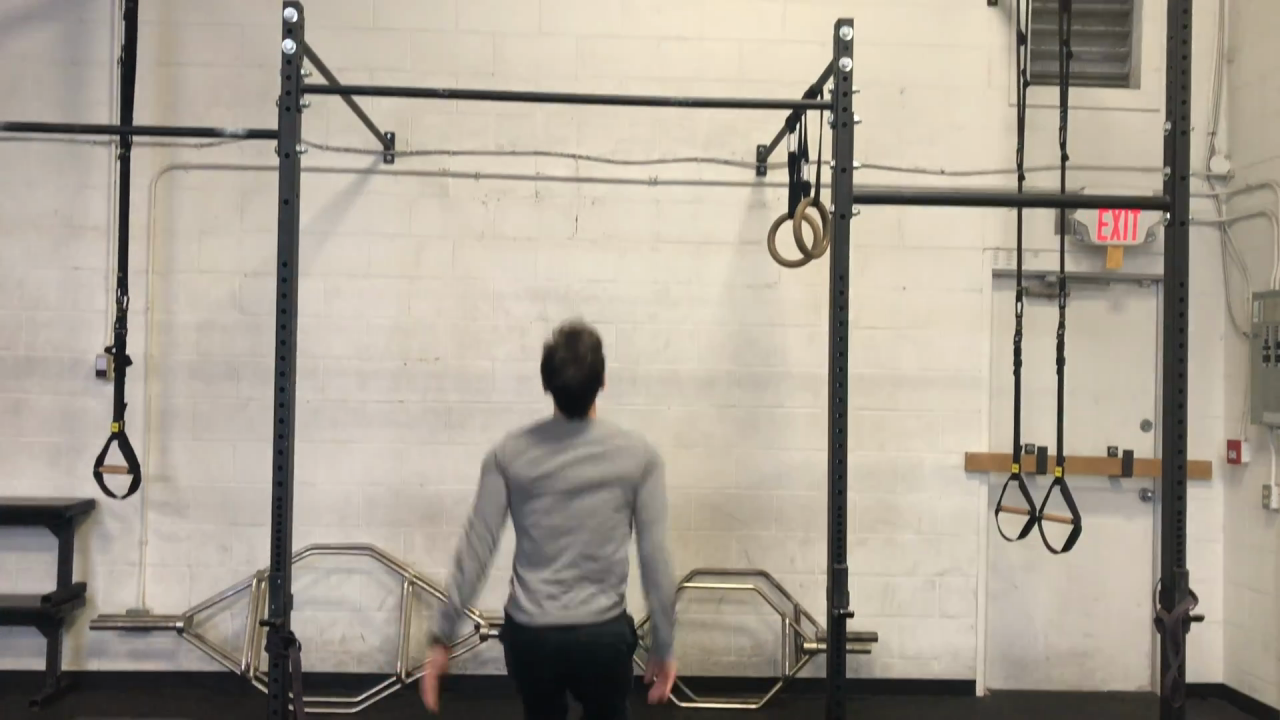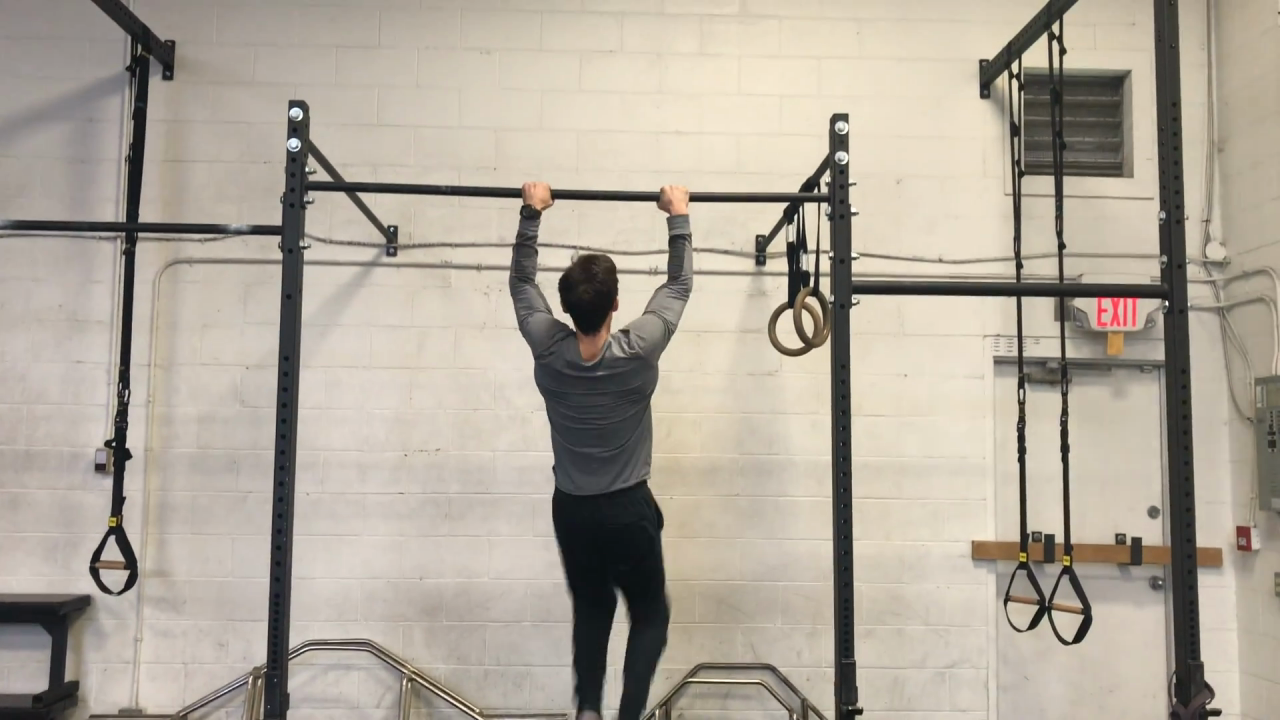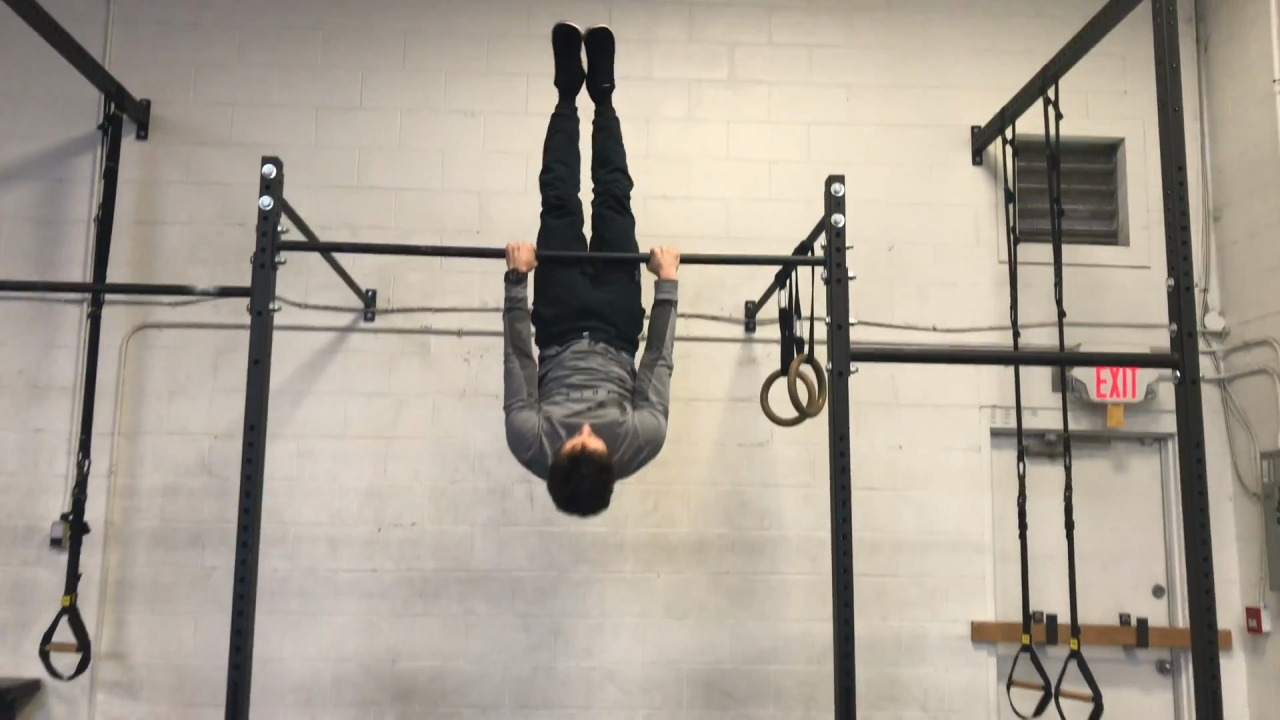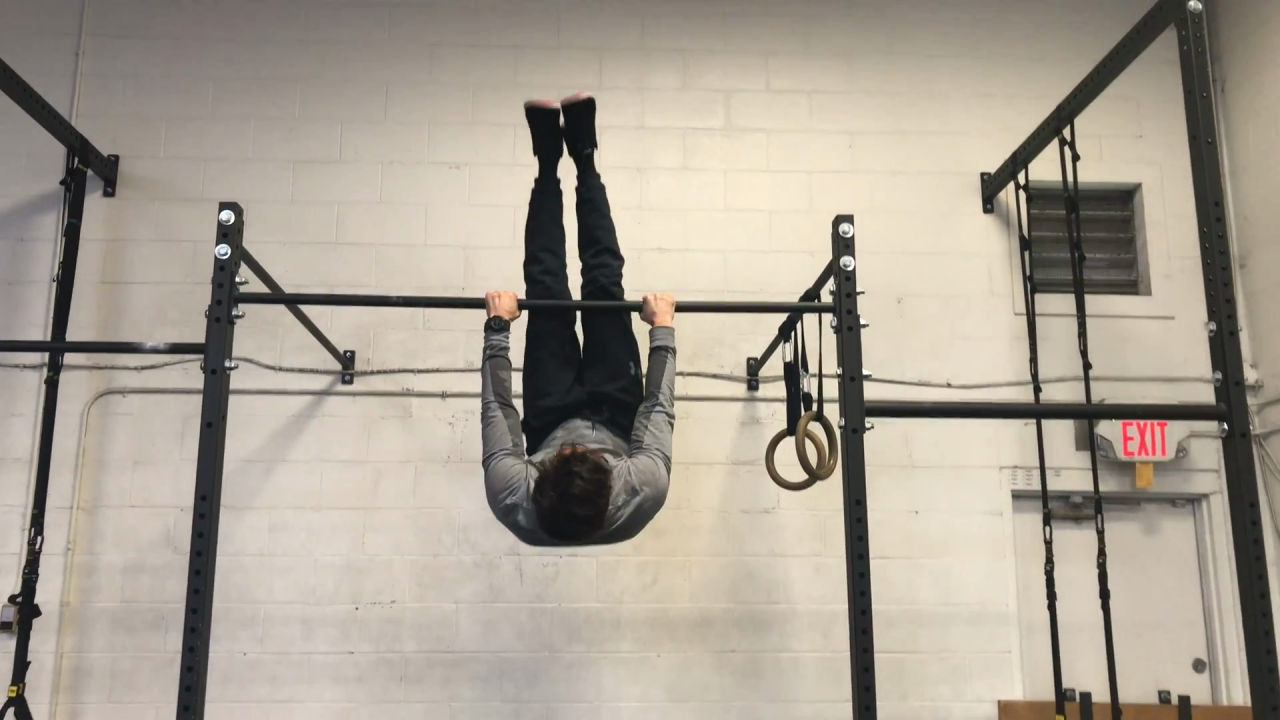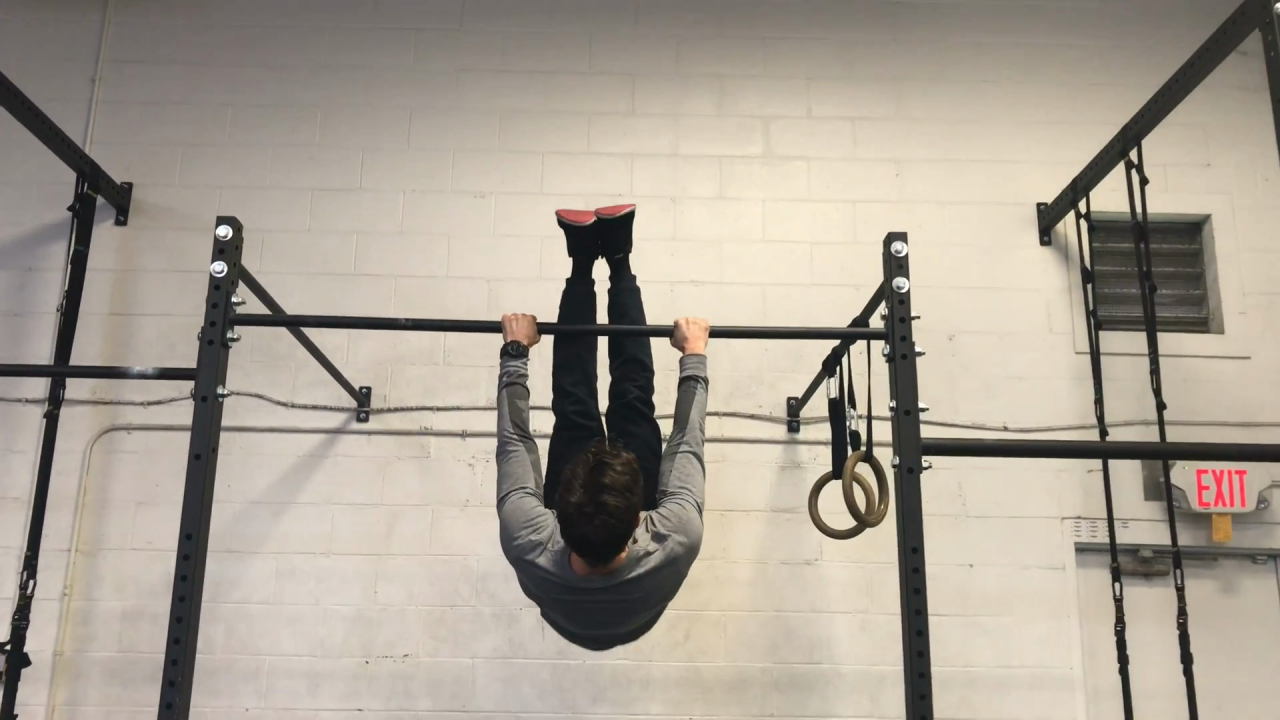
dt=1s
person 1, frame 1
left shoulder: (510, 452)
right shoulder: (637, 455)
left elbow: (476, 547)
right elbow: (656, 557)
left wrist: (442, 638)
right wrist: (663, 649)
left hip: (528, 634)
right hip: (602, 633)
person 1, frame 2
left shoulder: (547, 349)
right shoulder: (640, 350)
left elbow: (521, 282)
right elbow: (678, 285)
left wrist: (531, 213)
right wrist: (678, 217)
left hip: (572, 510)
right hip: (629, 509)
left knee: (590, 615)
right knee: (650, 619)
person 1, frame 3
left shoulder: (531, 447)
right shoulder: (641, 444)
left elbow: (517, 356)
right elbow: (659, 362)
left wrist: (516, 279)
right wrist: (667, 284)
left hip: (560, 335)
right hip: (613, 337)
left knee: (560, 208)
right knee: (612, 206)
left ankle: (569, 91)
right ankle: (600, 92)
person 1, frame 4
left shoulder: (514, 505)
right shoulder: (640, 499)
left elbow: (496, 408)
right elbow: (658, 408)
left wrist: (498, 328)
right wrist: (662, 332)
left hip: (550, 423)
right hip: (614, 423)
left knee: (548, 301)
right knee: (605, 294)
left ankle: (550, 163)
right ankle: (583, 158)
person 1, frame 5
left shoulder: (531, 549)
right shoulder: (673, 547)
left elbow: (514, 441)
right elbow: (687, 445)
left wrist: (515, 353)
right wrist: (693, 358)
left knee: (574, 414)
right knee: (633, 407)
left ankle: (584, 265)
